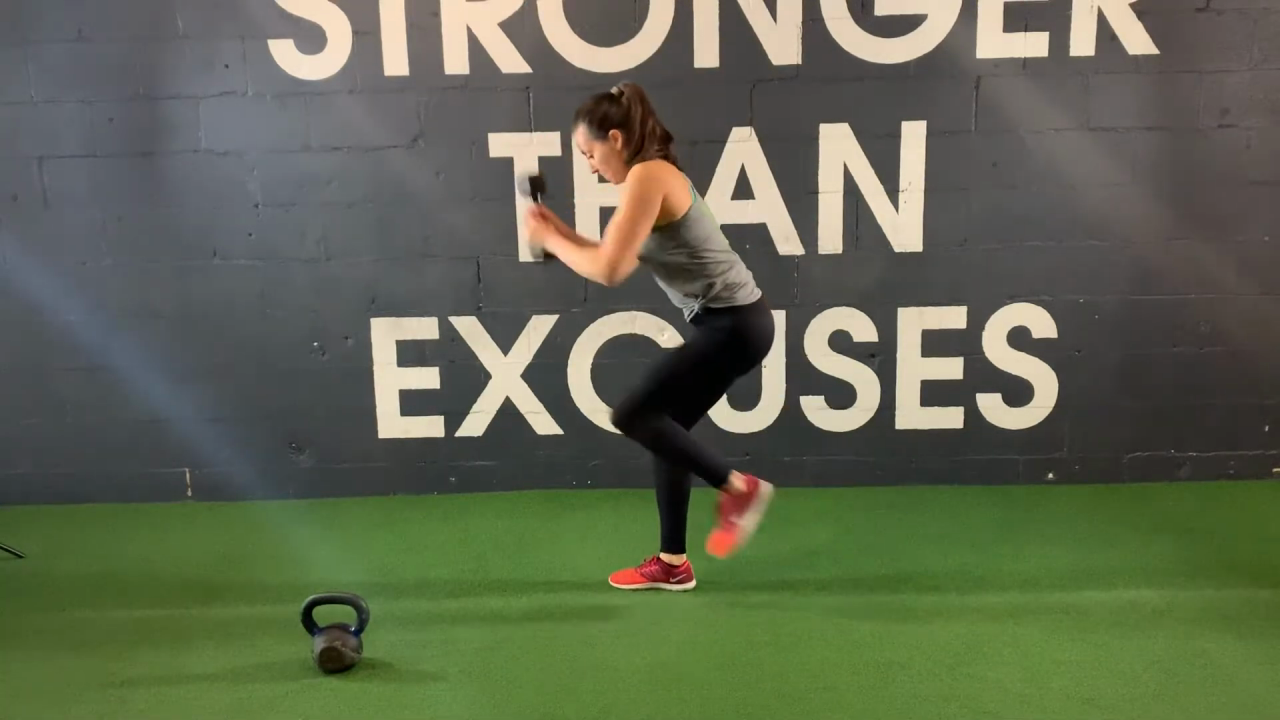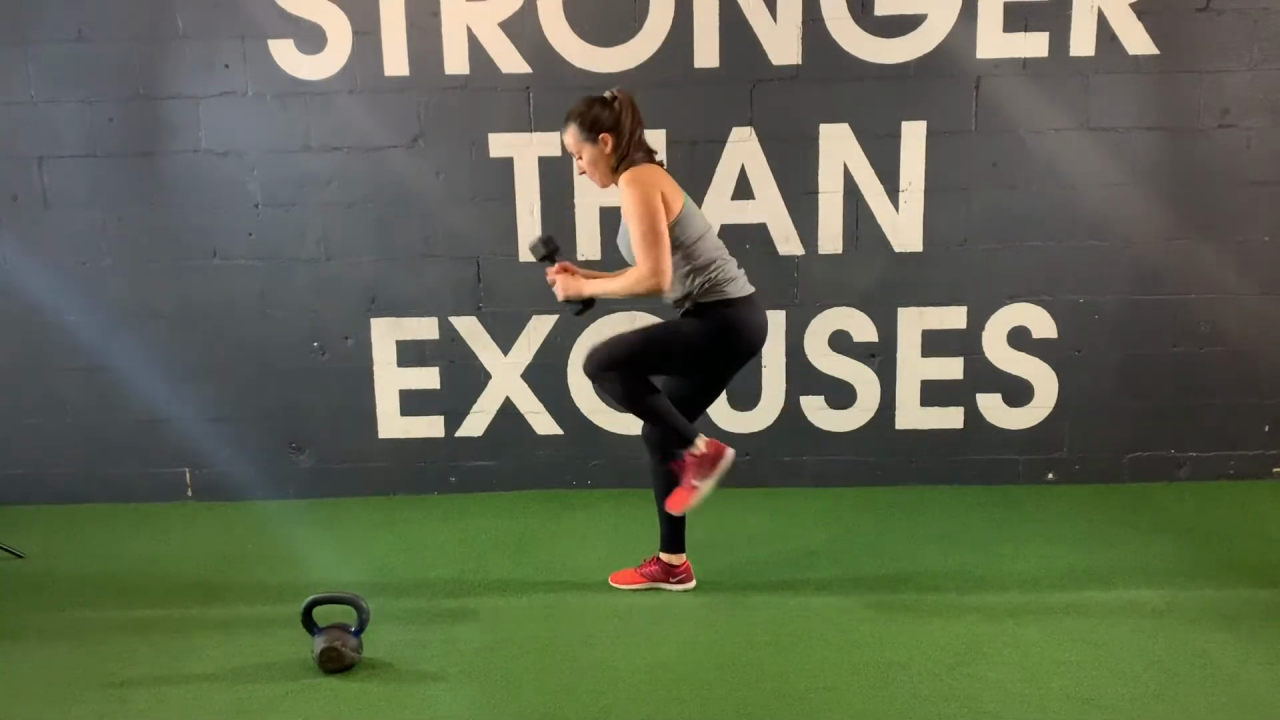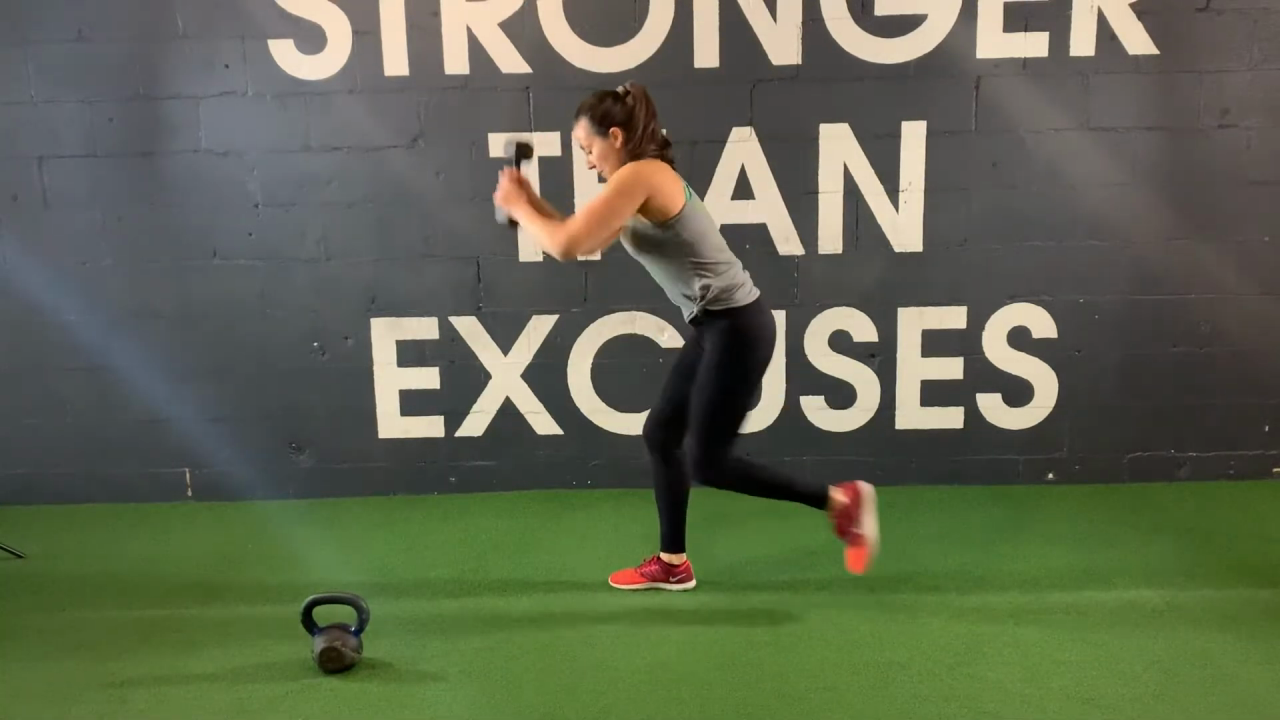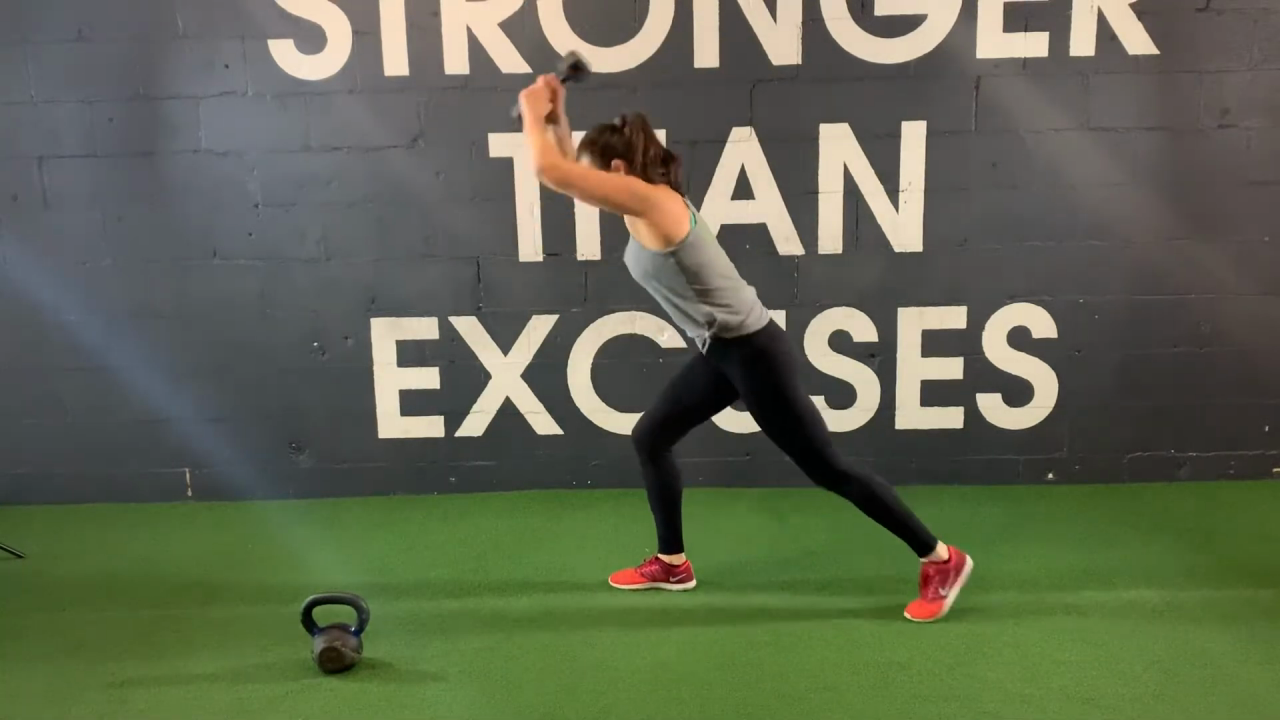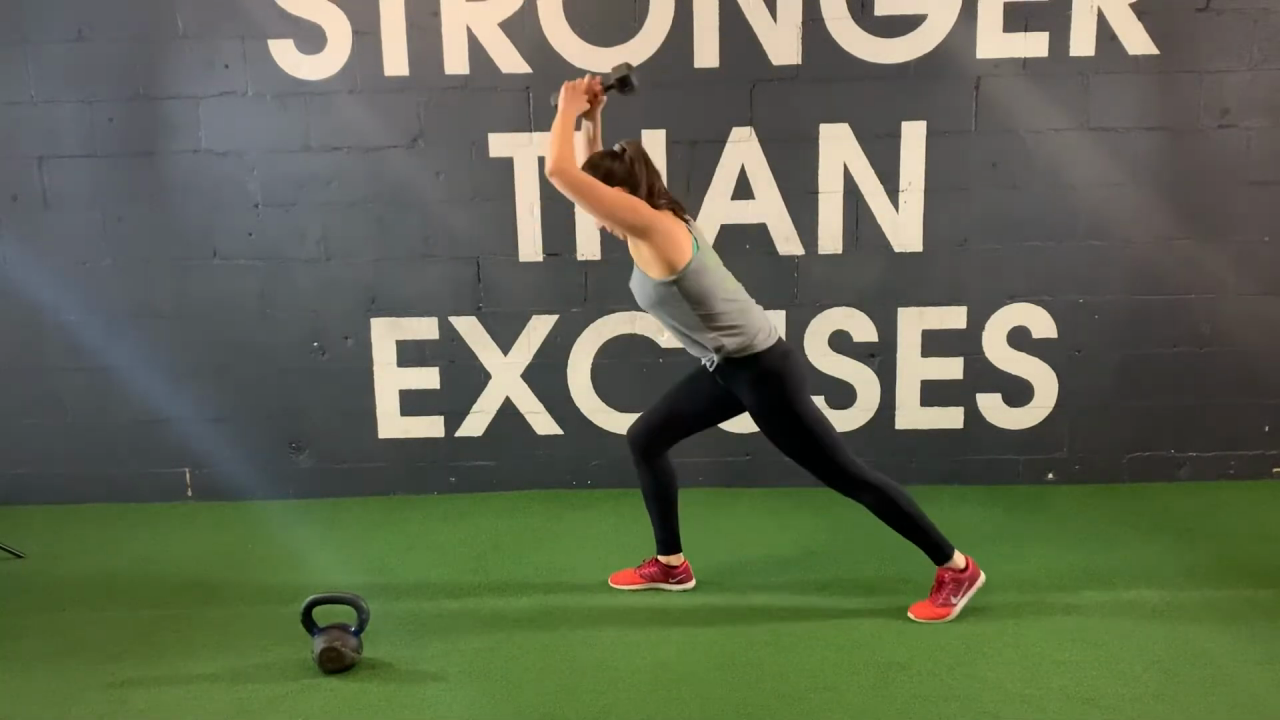
dt=0.2s
person 1, frame 1
left shoulder: (646, 177)
right shoulder: (650, 175)
left elbow: (608, 270)
right elbow: (624, 259)
left wrist: (554, 242)
right wrist: (562, 233)
left hip: (737, 324)
right hip: (722, 322)
left knee: (632, 415)
right knee: (659, 428)
left ankle: (736, 487)
right ankle: (672, 563)
person 1, frame 2
left shoulder: (640, 182)
right shoulder: (639, 180)
left elbow: (652, 279)
right elbow: (642, 272)
left wrist: (585, 285)
right wrist: (580, 277)
left hip: (727, 320)
right hip: (717, 320)
left knee: (602, 363)
right knee: (662, 430)
left ankle: (701, 452)
right ankle: (672, 563)
person 1, frame 3
left shoulder: (638, 179)
right shoulder: (644, 175)
left elbow: (567, 245)
right elbow: (587, 239)
left wrist: (520, 209)
right wrist: (533, 204)
left hip: (737, 327)
right hip: (716, 325)
left knee: (708, 464)
right knee: (661, 436)
left ankle: (842, 500)
right ankle: (672, 563)
person 1, frame 4
left shoulder: (648, 198)
right shoulder: (652, 199)
left elbow: (549, 173)
right elbow: (572, 172)
left wrist: (532, 116)
right wrist: (554, 121)
left hip: (753, 351)
right hip: (724, 351)
left knee: (824, 468)
right knee: (650, 438)
left ankle: (943, 561)
right ankle: (671, 563)
person 1, frame 5
left shoulder: (653, 225)
right shoulder: (656, 222)
left elbow: (561, 174)
right elbow: (587, 178)
left wrist: (567, 116)
right wrist: (590, 121)
left hip: (760, 369)
right hip: (732, 366)
left knee: (841, 473)
right knee: (644, 440)
left ankle: (956, 571)
right ankle: (671, 564)
